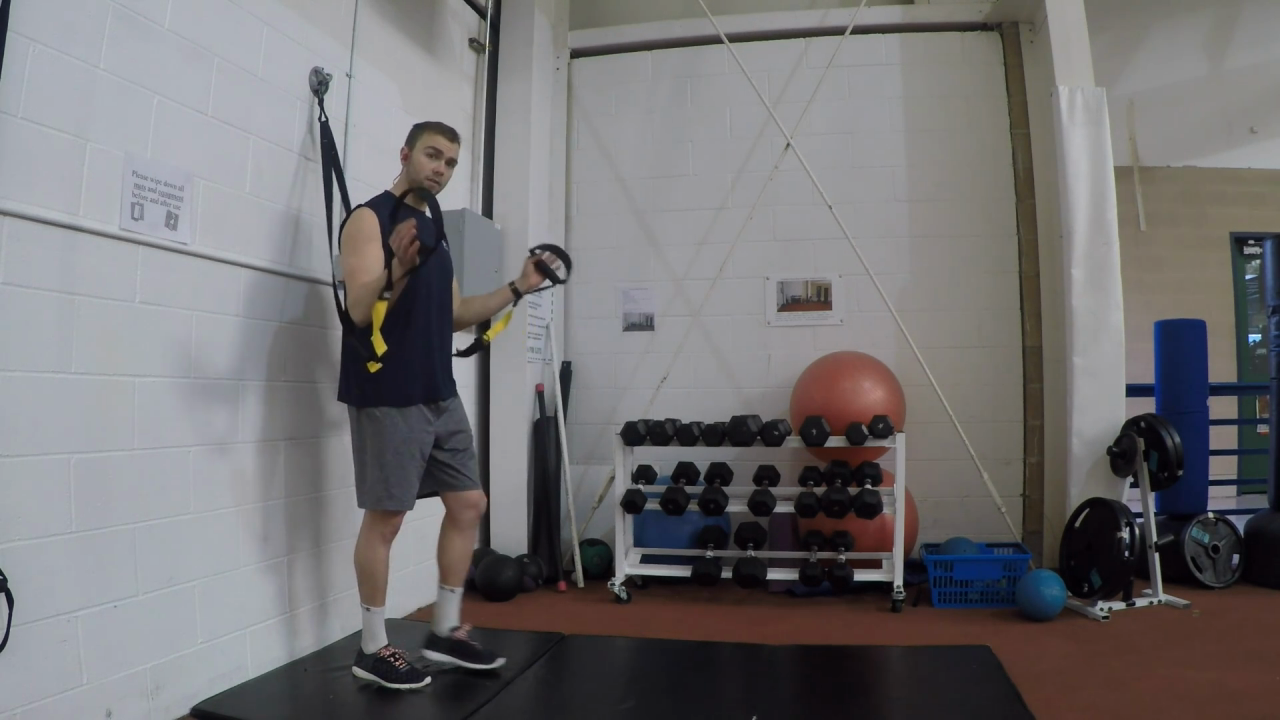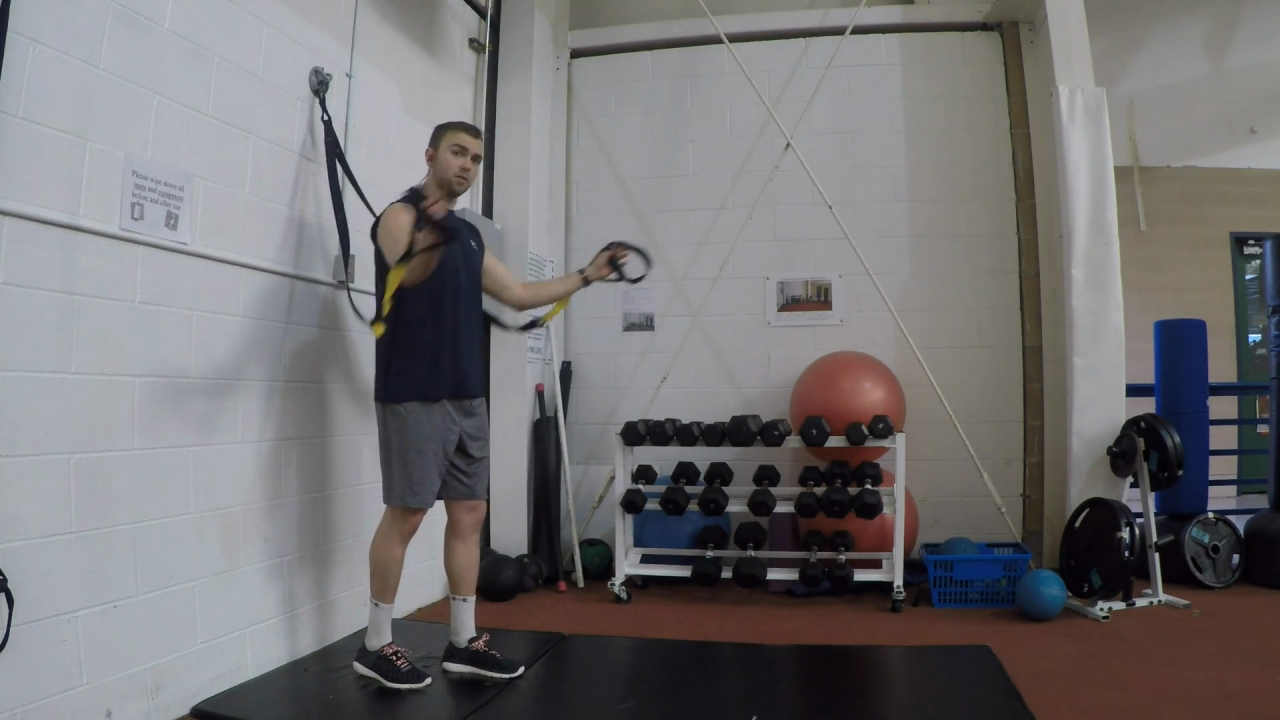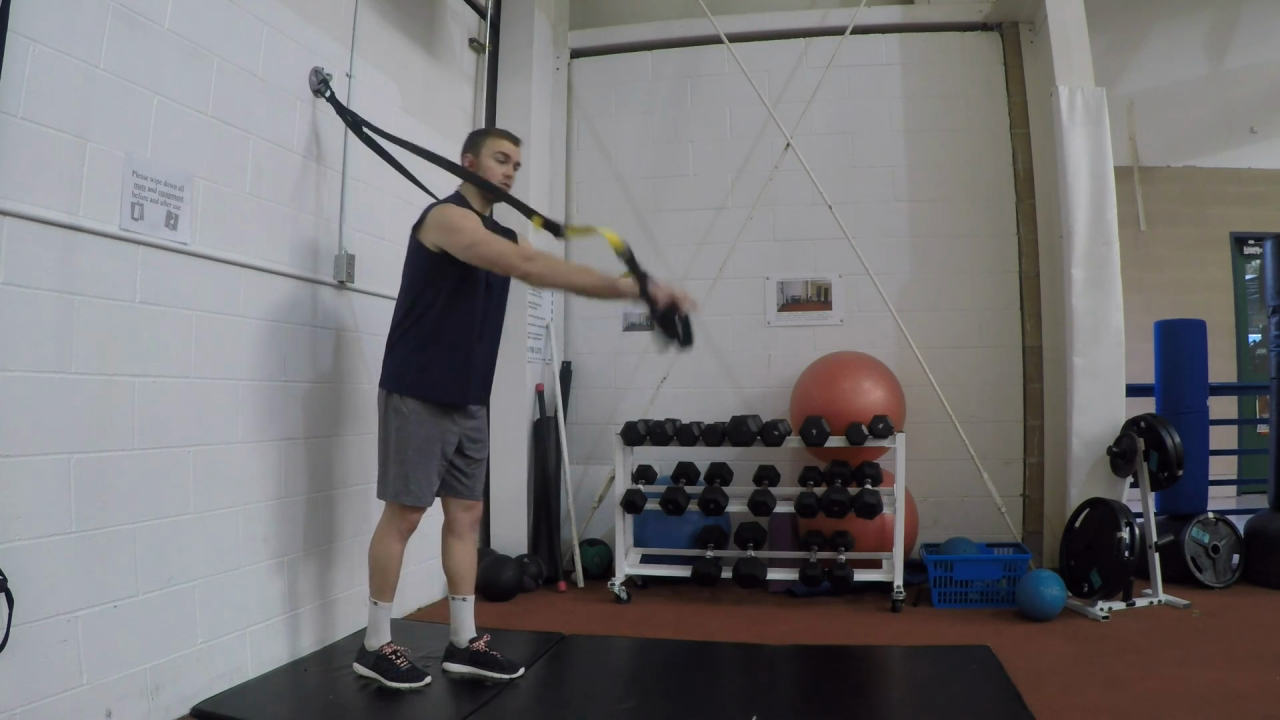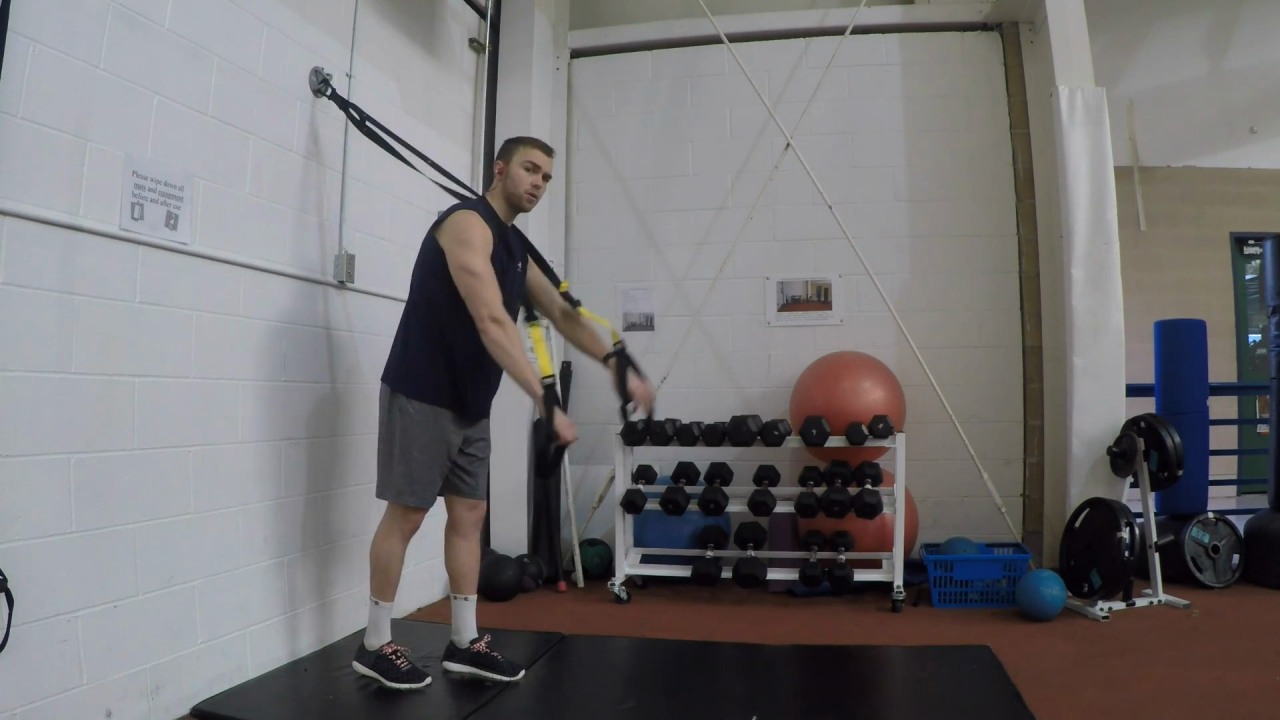
dt=0.5s
person 1, frame 1
left shoulder: (435, 231)
right shoulder: (370, 219)
right elbow: (360, 307)
left wrist: (517, 288)
right wrist: (397, 265)
left hip: (440, 396)
right hip: (388, 397)
left knee: (468, 505)
right knee: (384, 517)
left ankle: (447, 629)
right ankle: (373, 647)
person 1, frame 2
left shoulder: (469, 234)
right shoulder: (403, 214)
left elbow: (516, 294)
right elbow: (408, 274)
left wrist: (585, 276)
right wrist: (428, 241)
left hip: (467, 395)
right hip: (415, 395)
left knee: (469, 515)
right knee: (405, 514)
left ankle: (464, 640)
right ankle: (376, 645)
person 1, frame 3
left shoulder: (499, 234)
right shoulder: (448, 217)
left elbow: (563, 271)
right elbow: (532, 267)
left wrist: (637, 288)
right wrist: (634, 285)
left hip: (467, 397)
right hip: (418, 393)
left knee: (466, 512)
right knee: (403, 513)
left ankle: (464, 641)
right ankle: (376, 645)
person 1, frame 4
left shoulder: (515, 246)
right shoulder: (466, 224)
left elbow: (563, 315)
right elbow: (493, 322)
left wrist: (618, 366)
right wrist: (546, 401)
left hip: (468, 401)
right hip: (421, 394)
left knee: (469, 514)
right knee: (405, 513)
left ankle: (464, 641)
right ankle: (375, 644)
